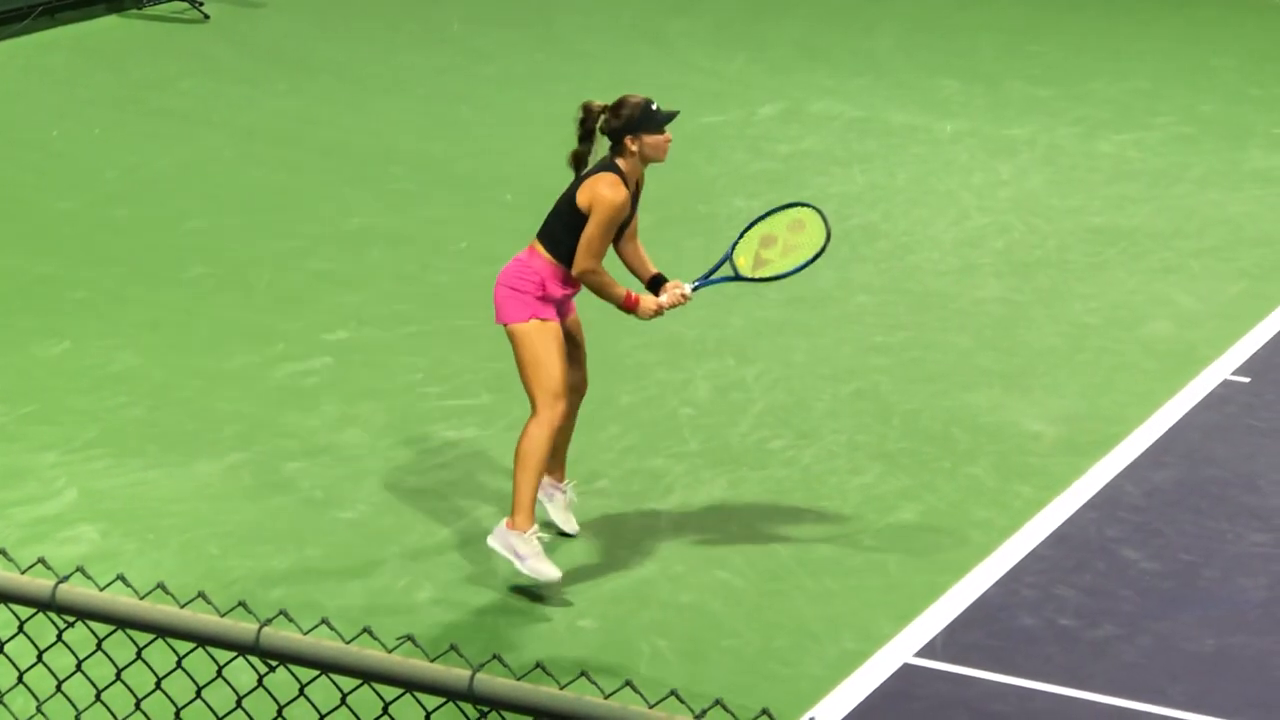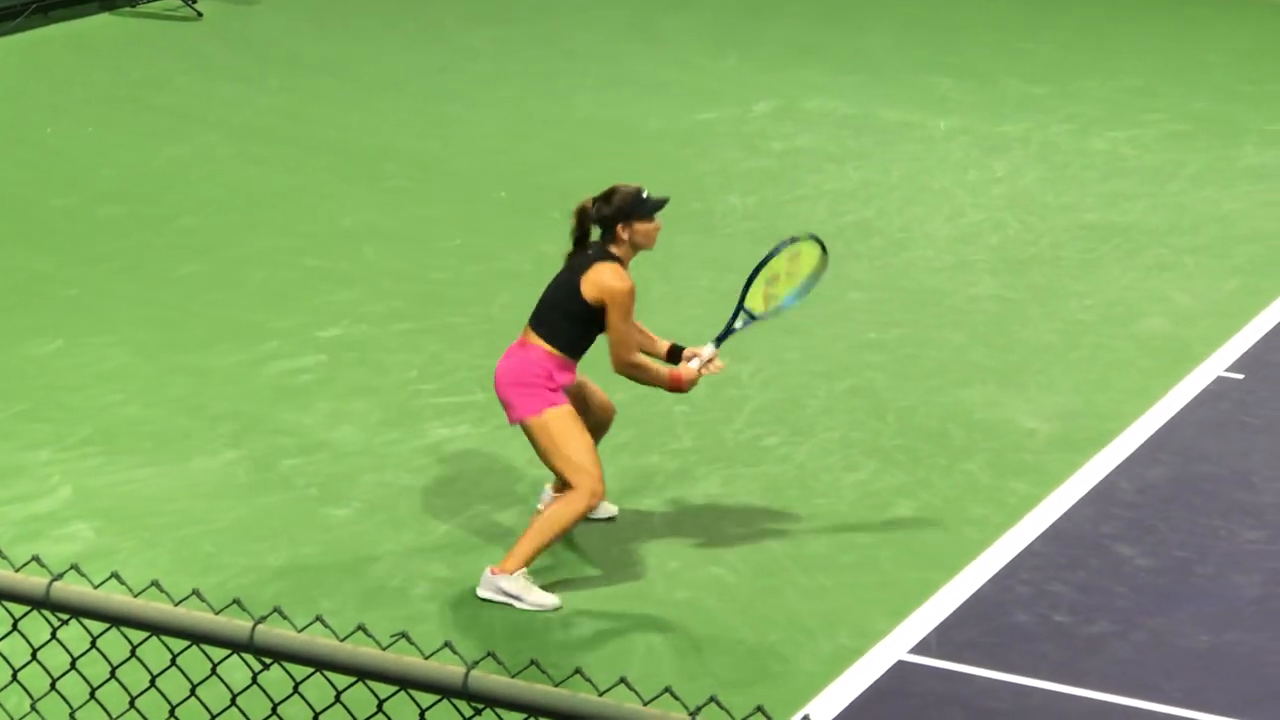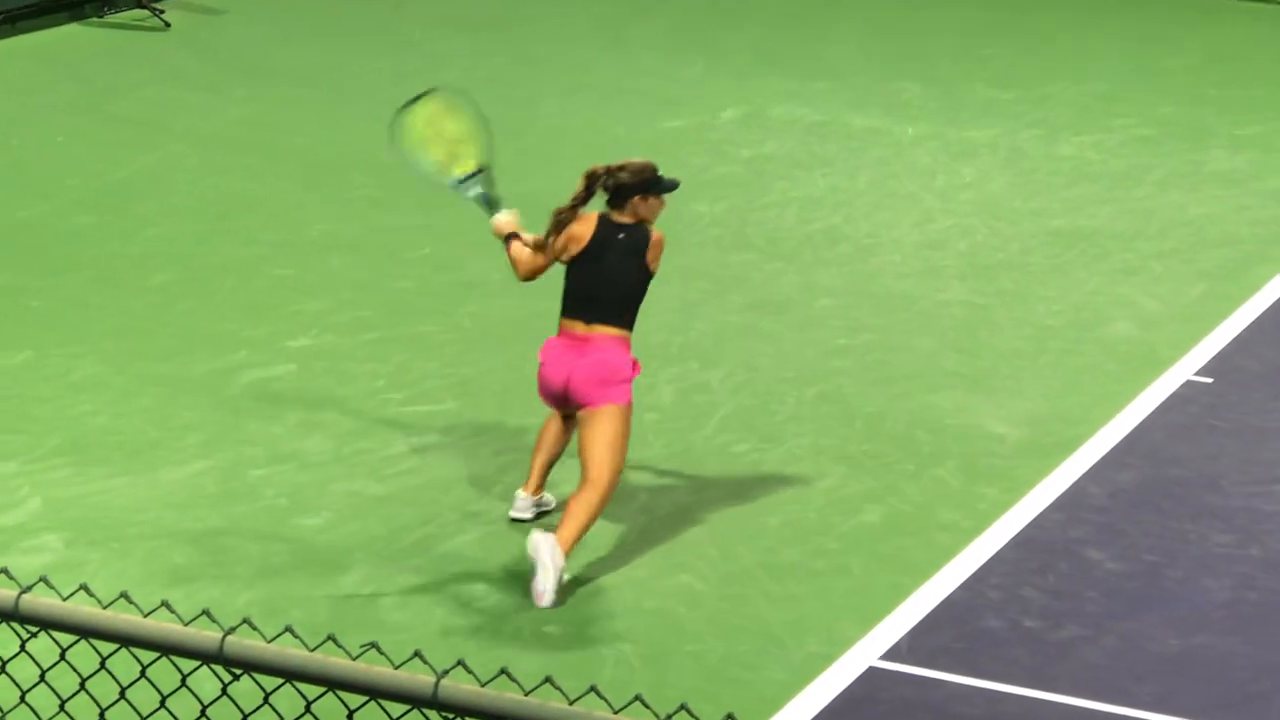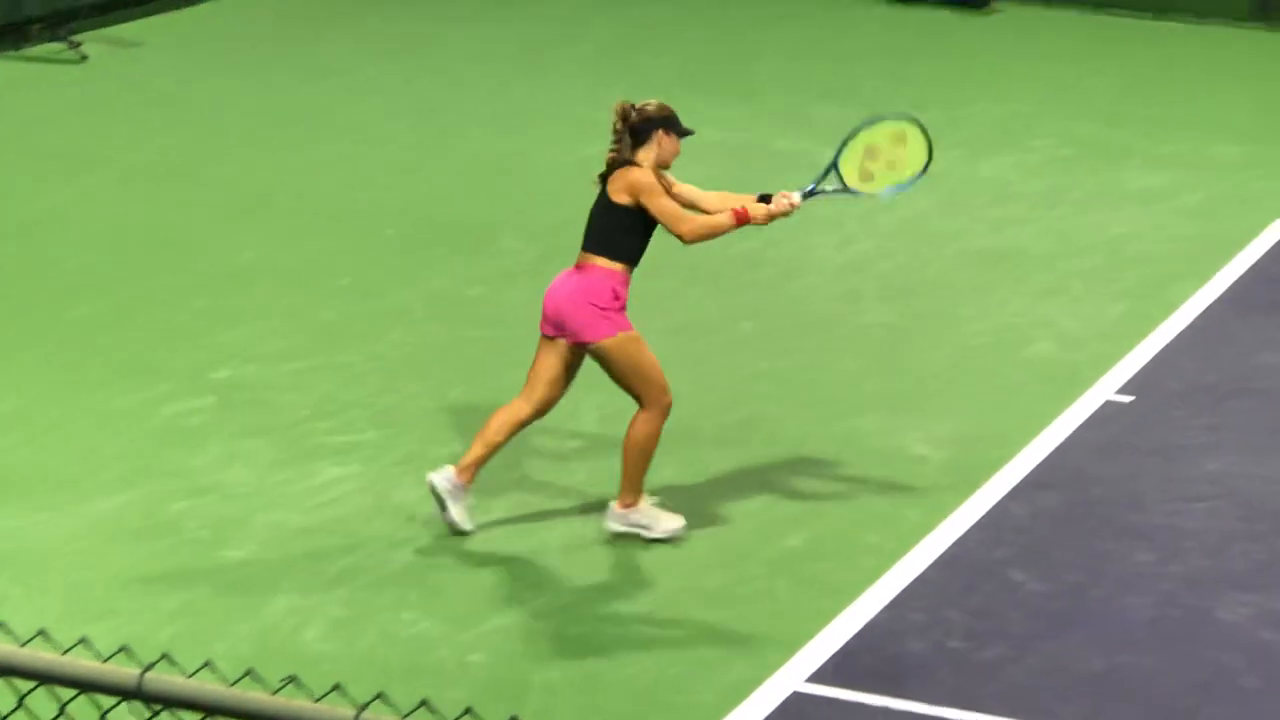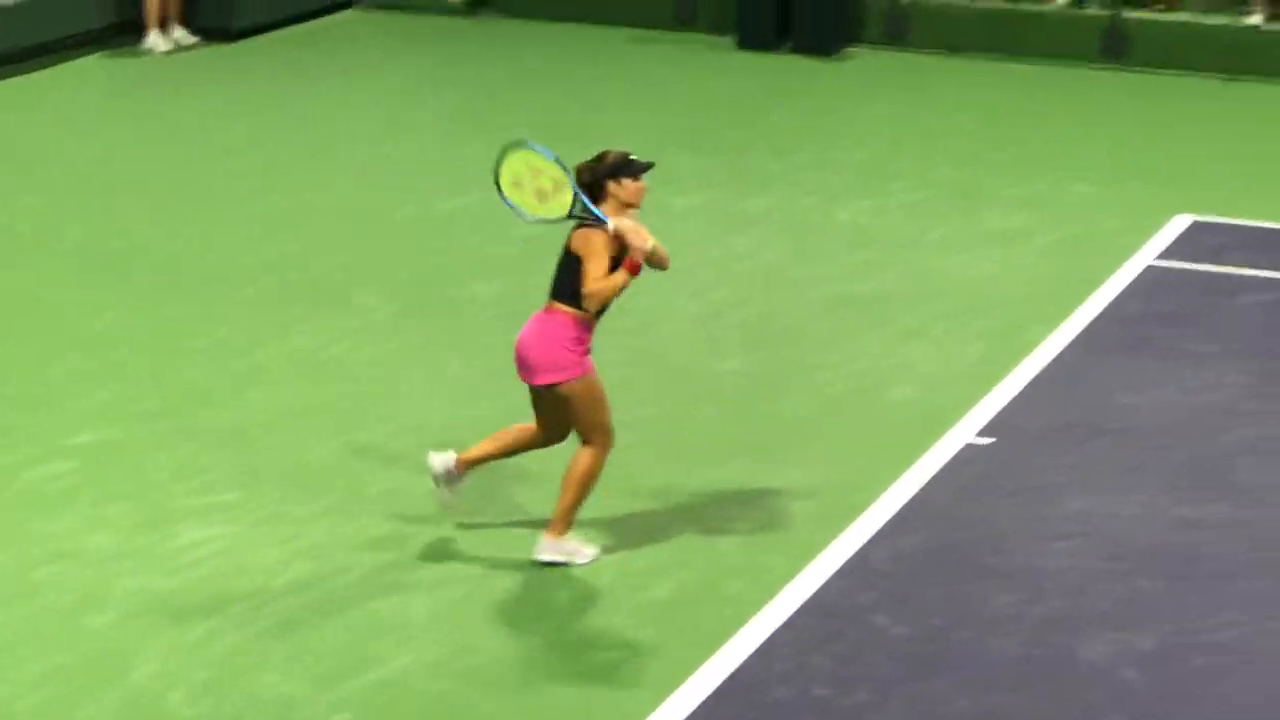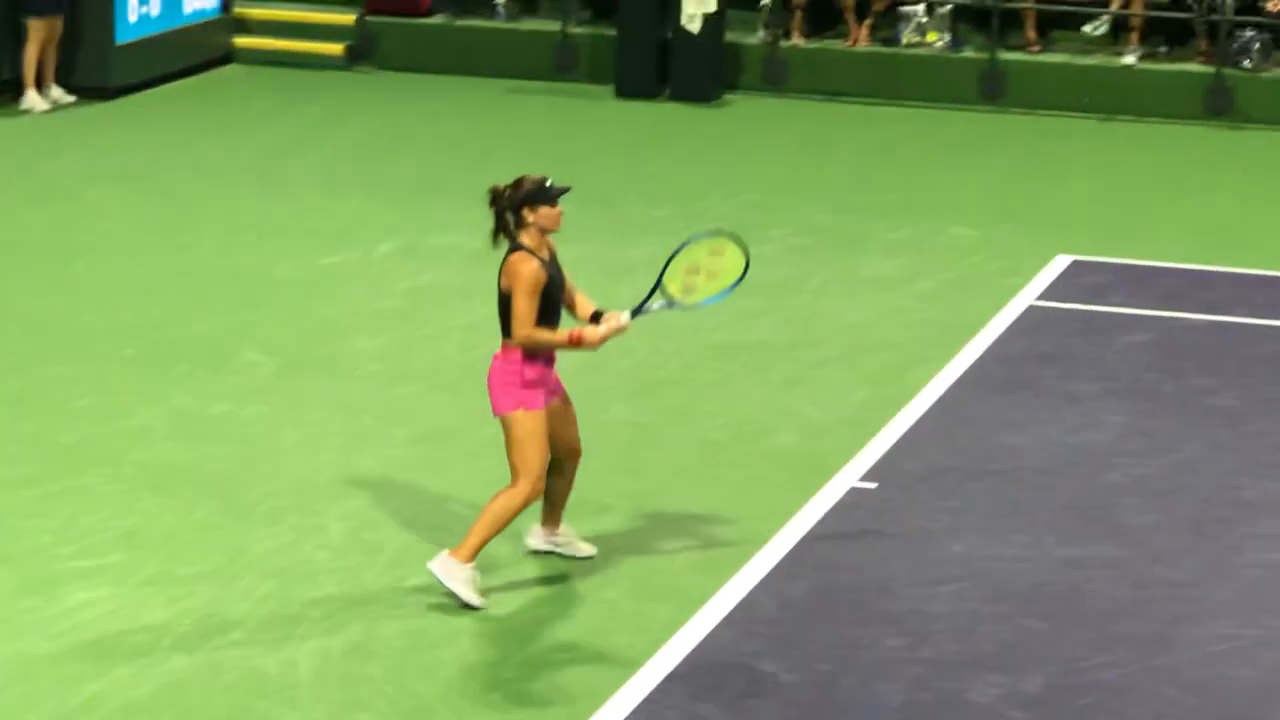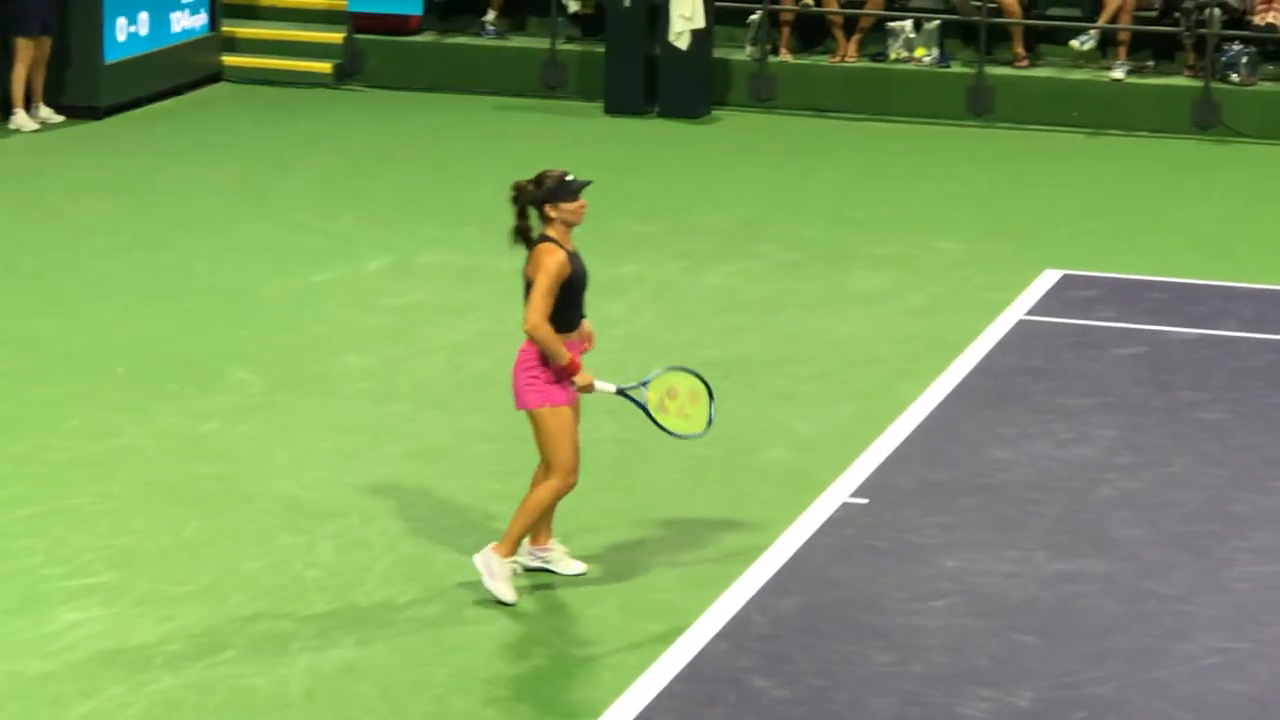
dt=0.3s
person 1, frame 1
left shoulder: (631, 176)
right shoulder: (611, 192)
left elbow: (626, 241)
right elbow: (587, 269)
left wrist: (659, 284)
right wrist: (633, 303)
left hip: (553, 290)
right hip: (528, 290)
left knee: (574, 389)
right knee: (552, 408)
left ankle: (550, 482)
right ankle: (517, 530)
person 1, frame 2
left shoulder: (602, 259)
right shoulder: (615, 281)
left elbow: (626, 329)
right elbow: (624, 361)
left wrist: (676, 353)
right wrist: (678, 380)
left hip: (540, 370)
right hip: (530, 380)
left knee: (600, 415)
right knee: (589, 490)
left ankle: (557, 497)
right ankle: (505, 575)
person 1, frame 3
left shoulder: (583, 223)
right shoulder: (654, 244)
left elbow: (527, 269)
left wrist: (510, 234)
left hip: (557, 357)
right hip: (607, 367)
left knee: (564, 412)
right knee: (599, 483)
left ankle: (528, 495)
right ankle: (553, 546)
person 1, frame 4
left shoulder: (639, 173)
right shoulder: (636, 177)
left elbow: (708, 200)
right elbow: (689, 231)
left wrist: (767, 201)
right wrist: (750, 215)
left hip: (568, 293)
right hip: (594, 302)
left knee: (532, 403)
right knee: (656, 402)
left ankle: (457, 478)
right ankle: (630, 507)
person 1, frame 5
left shoulder: (620, 223)
right shoulder: (597, 233)
left elbow: (663, 262)
right elbow: (593, 300)
left wrist: (645, 245)
right wrist: (632, 267)
left hip: (543, 338)
right hip: (559, 342)
left knee: (551, 430)
right knee: (599, 439)
left ankle: (455, 463)
right ankle: (556, 538)
person 1, frame 6
left shoulder: (546, 248)
right shoulder: (525, 266)
left elbow: (572, 299)
right elbow: (525, 335)
left wrist: (601, 320)
right wrist: (579, 339)
left hip: (539, 374)
right hip: (519, 376)
left knee: (568, 453)
right knee: (528, 484)
left ankle: (550, 531)
right ankle: (457, 561)
person 1, frame 7
left shoulder: (563, 244)
right shoulder: (551, 256)
right elbow: (534, 324)
left wrist: (581, 320)
right wrist: (574, 368)
left hip: (561, 365)
right hip: (546, 369)
left knee: (555, 464)
right knee: (563, 477)
left ankle: (539, 546)
right ankle: (499, 554)
